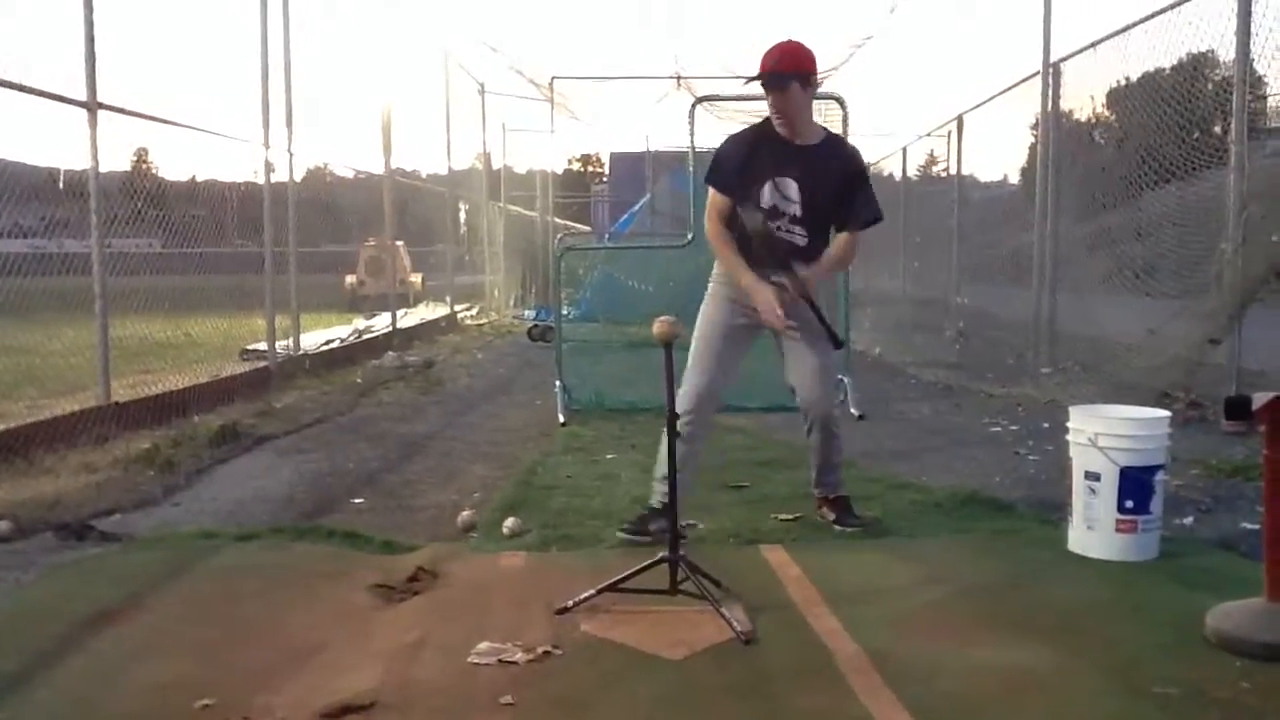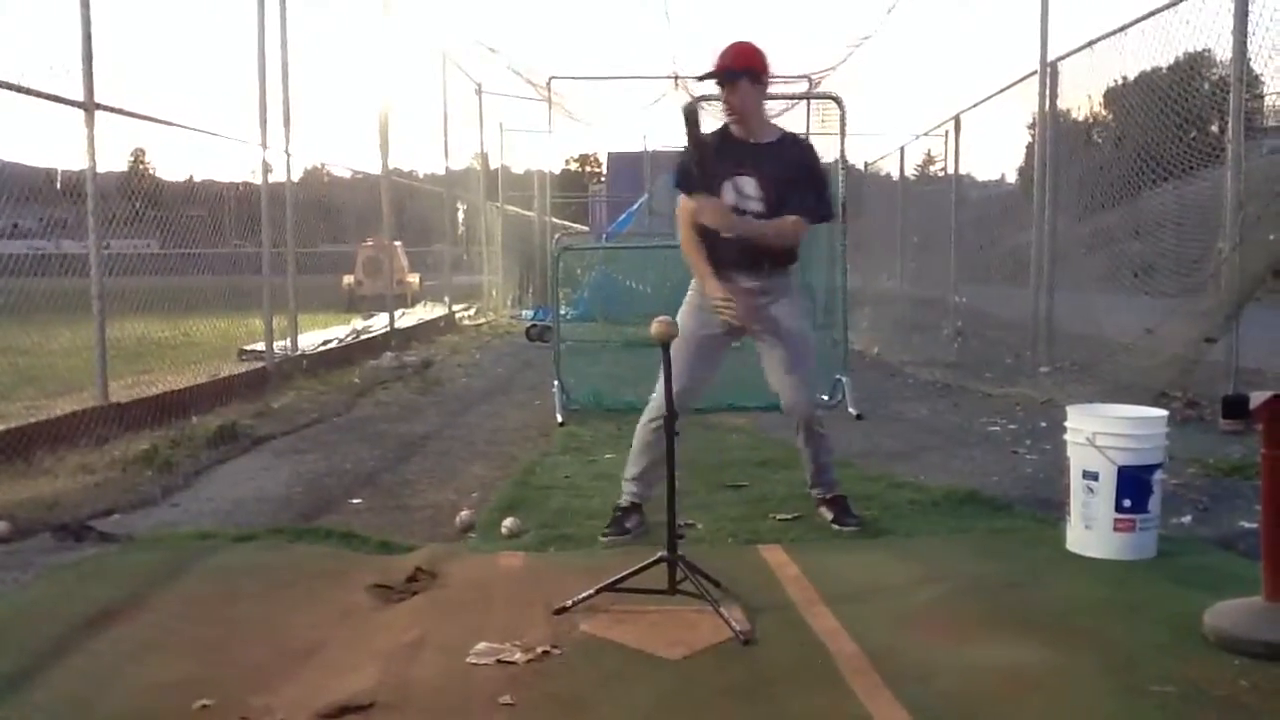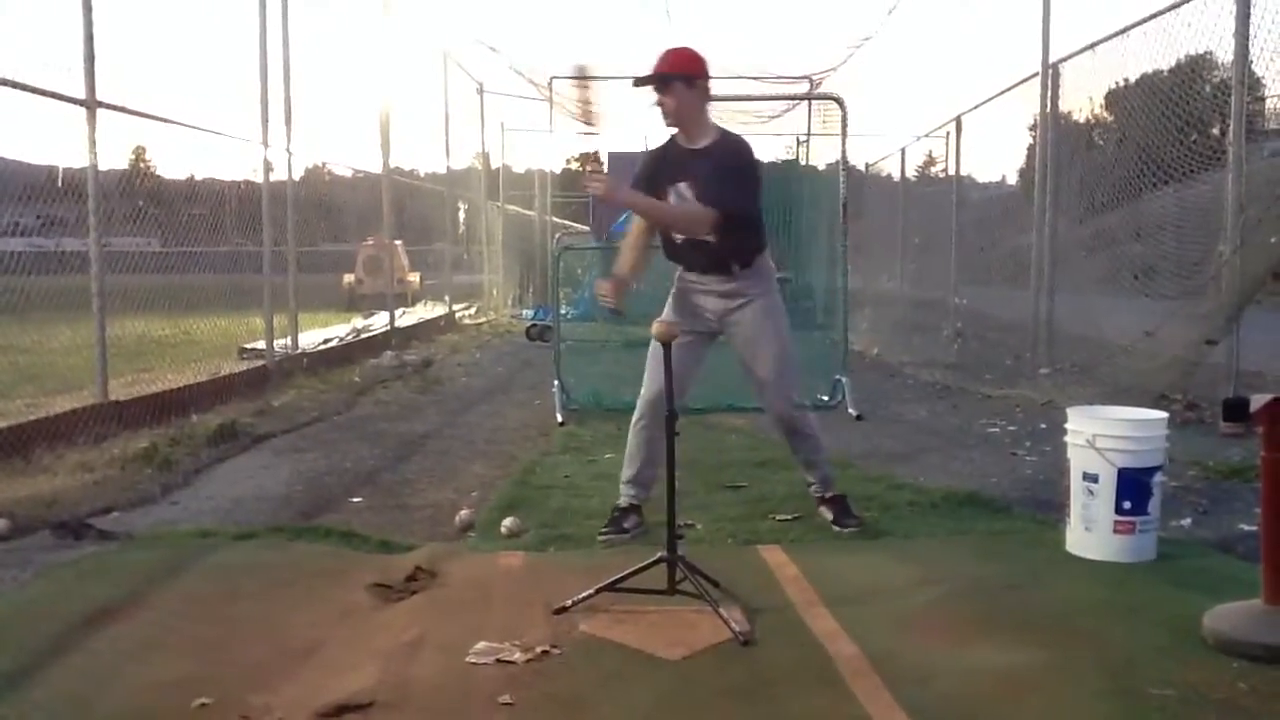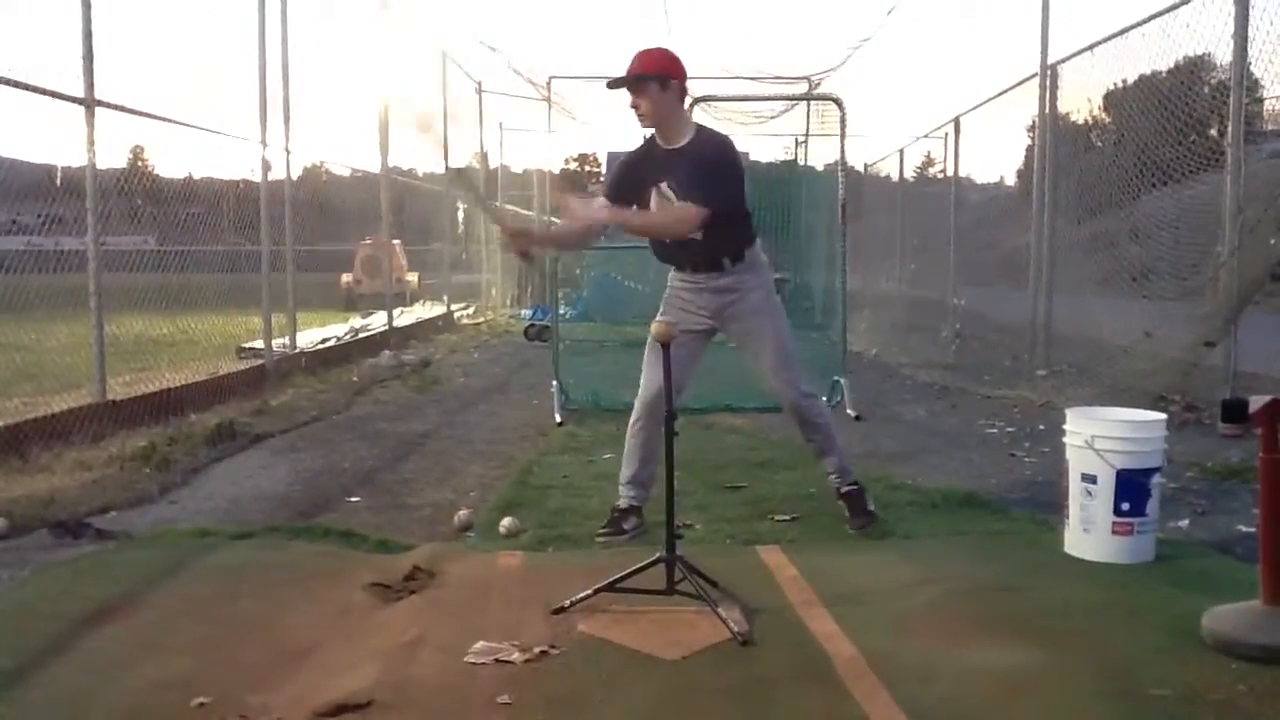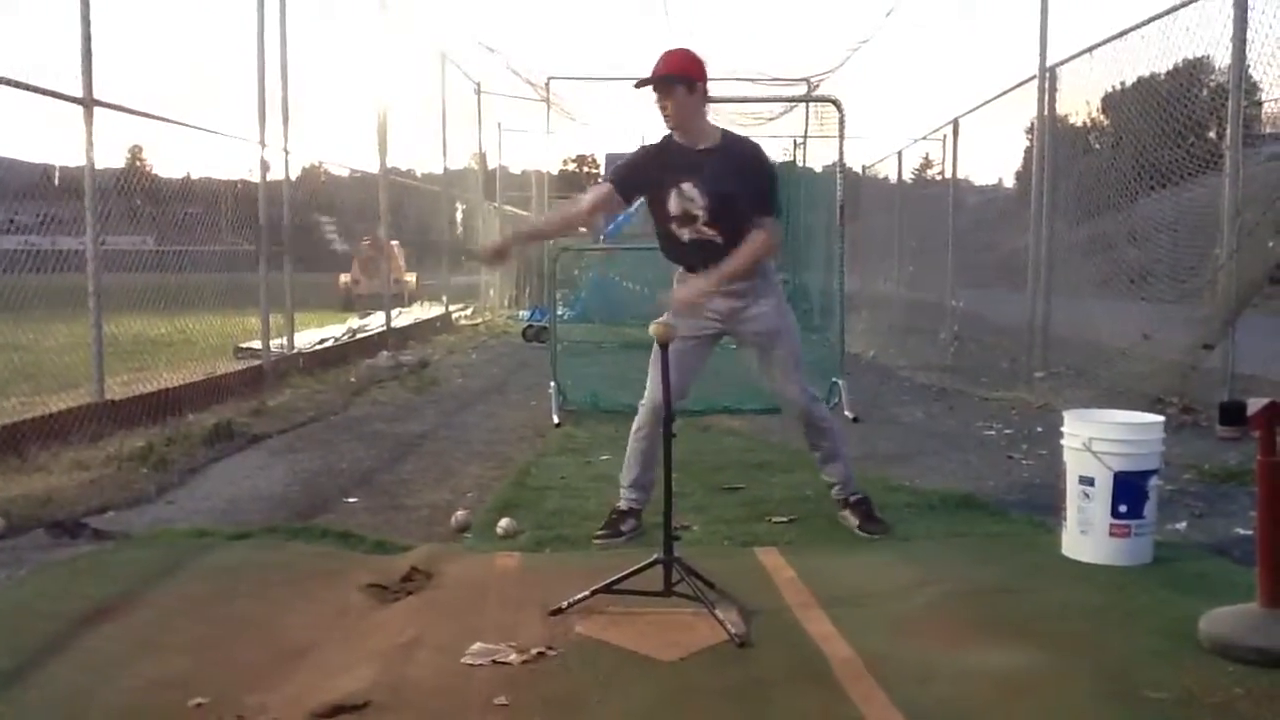
dt=0.2s
person 1, frame 1
left shoulder: (841, 159)
right shoulder: (742, 148)
left elbow: (850, 234)
right elbow: (714, 223)
left wrist: (818, 273)
right wrist: (755, 288)
left hip: (801, 289)
right hip: (736, 283)
left knee: (820, 399)
right knee: (695, 394)
left ankle: (830, 493)
right ankle: (662, 504)
person 1, frame 2
left shoulder: (796, 155)
right shoulder: (702, 153)
left elbow: (795, 232)
right elbow: (689, 230)
left wrist: (735, 221)
right wrist: (713, 288)
left hip: (774, 290)
right hip: (713, 288)
left knee: (801, 402)
right knee: (667, 398)
left ankle: (826, 492)
right ankle: (632, 502)
person 1, frame 3
left shoulder: (732, 155)
right shoulder: (658, 162)
left elbow: (694, 221)
right elbow: (642, 232)
left wrist: (623, 197)
right wrist: (619, 278)
left hip: (747, 288)
right hip: (691, 288)
left knee: (781, 402)
right knee: (653, 399)
left ankle: (825, 490)
right ankle: (632, 502)
person 1, frame 4
left shoulder: (712, 152)
right shoulder: (640, 163)
left elbow: (684, 223)
right elbow: (590, 228)
left wrist: (608, 217)
right wrist: (537, 238)
left hip: (742, 282)
right hip: (685, 285)
left knee: (794, 392)
right knee: (651, 398)
left ankle: (845, 485)
right ankle: (631, 503)
person 1, frame 5
left shoulder: (745, 158)
right shoulder: (651, 160)
left elbow: (767, 237)
right elbow: (587, 208)
left wrist: (711, 284)
right wrist: (515, 238)
left hip: (750, 288)
right hip: (689, 290)
left knee: (802, 398)
right knee: (657, 402)
left ankle: (847, 495)
right ankle: (630, 505)
